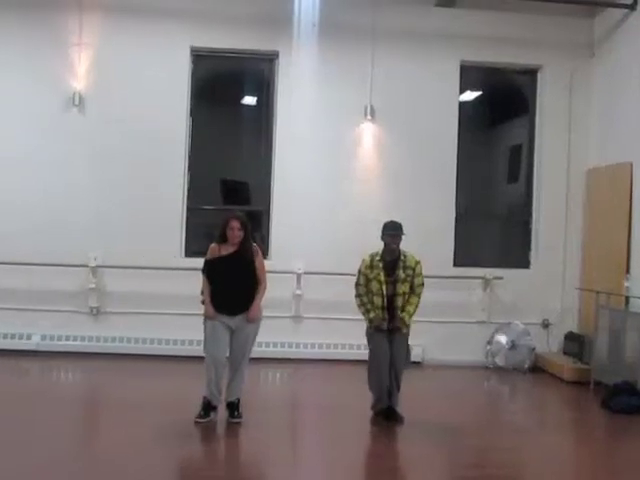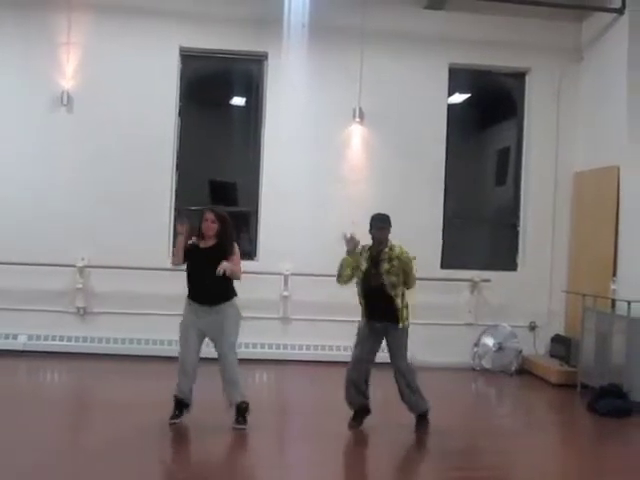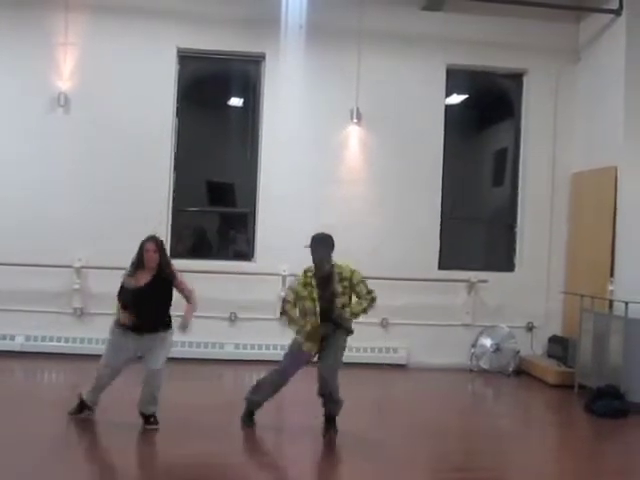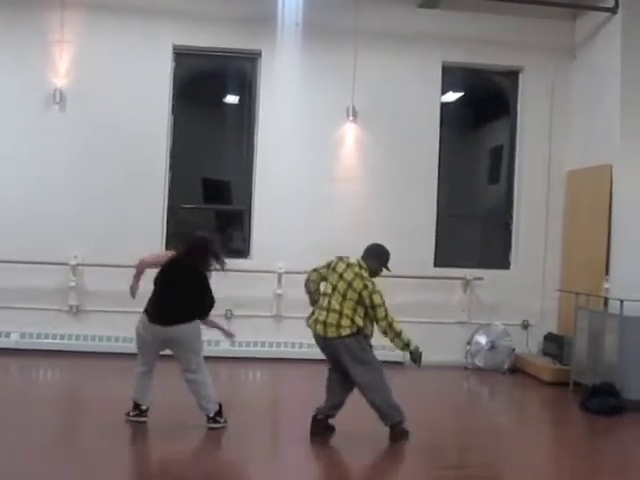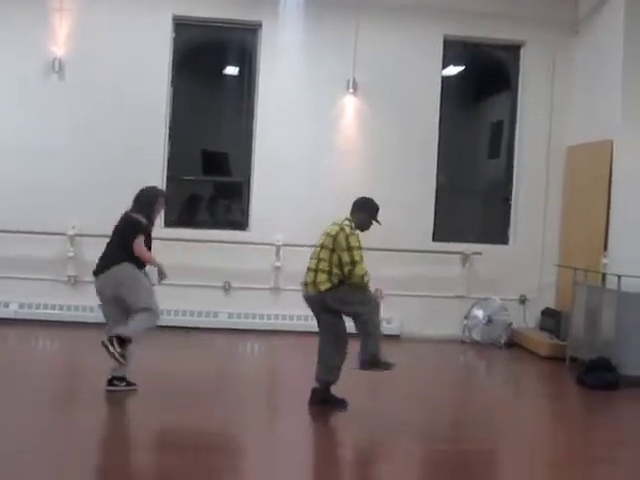
dt=1s
person 1, frame 1
left shoulder: (412, 263)
right shoulder: (368, 263)
left elbow: (416, 293)
right elbow: (360, 293)
left wrist: (404, 318)
right wrist: (371, 317)
left hip: (399, 323)
right hip: (377, 322)
left knee: (397, 365)
right knee: (379, 364)
left ankle: (391, 406)
right ankle: (380, 407)
person 1, frame 2
left shoulder: (399, 254)
right shoulder: (361, 254)
left elbow: (410, 282)
right elbow: (342, 279)
left wrist: (405, 271)
right wrist: (350, 254)
left hip: (396, 321)
right hip: (370, 320)
left knee: (401, 367)
right knee: (357, 365)
left ankle: (421, 412)
right ankle: (360, 407)
person 1, frame 3
left shoulder: (348, 274)
right shoulder: (305, 278)
left elbow: (369, 298)
right elbow: (287, 304)
left wrist: (349, 313)
right wrist: (303, 325)
left hip: (336, 331)
right hip: (311, 333)
left knee: (327, 373)
right knee: (284, 370)
left ankle: (331, 416)
right ankle: (251, 406)
person 1, frame 4
left shoulder: (337, 263)
right shoulder: (368, 287)
left elbow: (311, 279)
right elbow: (385, 323)
left wrist: (318, 305)
right wrist: (410, 347)
left hip: (320, 330)
right hip: (344, 334)
left knee: (341, 373)
right knee: (371, 376)
left ankle: (322, 417)
right ankle: (396, 424)
person 1, frame 5
left shoulder: (336, 228)
right shoulder: (348, 233)
right elbow: (356, 270)
right wrist: (370, 293)
left hip: (315, 290)
right hip: (325, 289)
left knee: (334, 338)
right knee: (368, 304)
left ankle: (322, 390)
right ankle: (370, 356)
person 2, frame 1
left shoulder: (253, 251)
right shoulder: (214, 250)
left elbow: (262, 282)
right elbow: (206, 279)
left wrist: (256, 306)
right wrist: (207, 304)
left hip: (246, 314)
right hip: (218, 314)
left knee: (239, 360)
right knee: (214, 357)
left ankle: (233, 402)
right ankle: (211, 403)
person 2, frame 2
left shoulder: (229, 247)
right shoulder: (193, 246)
left elbow: (237, 274)
right elbow: (176, 262)
left wrist: (227, 265)
right wrist: (181, 236)
left hip: (224, 310)
right hip: (194, 309)
left knee: (228, 358)
right knee: (187, 358)
left ankle: (240, 406)
right ankle: (181, 402)
person 2, frame 3
left shoulder: (168, 275)
right shoulder: (130, 279)
left elbow: (189, 294)
right elbow: (120, 311)
left wrist: (189, 313)
right wrist: (122, 318)
left hip: (158, 336)
right hip: (127, 334)
left knee: (154, 370)
right knee: (106, 370)
left ankle: (148, 412)
right ankle: (87, 402)
person 2, frame 4
left shoulder: (173, 260)
right shoulder: (202, 282)
left elbow: (142, 263)
right elbow: (202, 316)
left wrist: (135, 282)
right wrist: (222, 328)
left hip: (152, 325)
right hip: (184, 329)
left knee: (144, 366)
right knee: (195, 371)
left ankle: (139, 408)
right ankle: (213, 414)
person 2, frame 5
left shoulder: (129, 219)
right shoulder: (138, 222)
right elbow: (139, 251)
right wrist: (159, 265)
left hip: (103, 278)
right hip: (121, 271)
left knee: (120, 324)
right knee: (150, 313)
left ankle: (117, 378)
right ankle: (118, 338)
